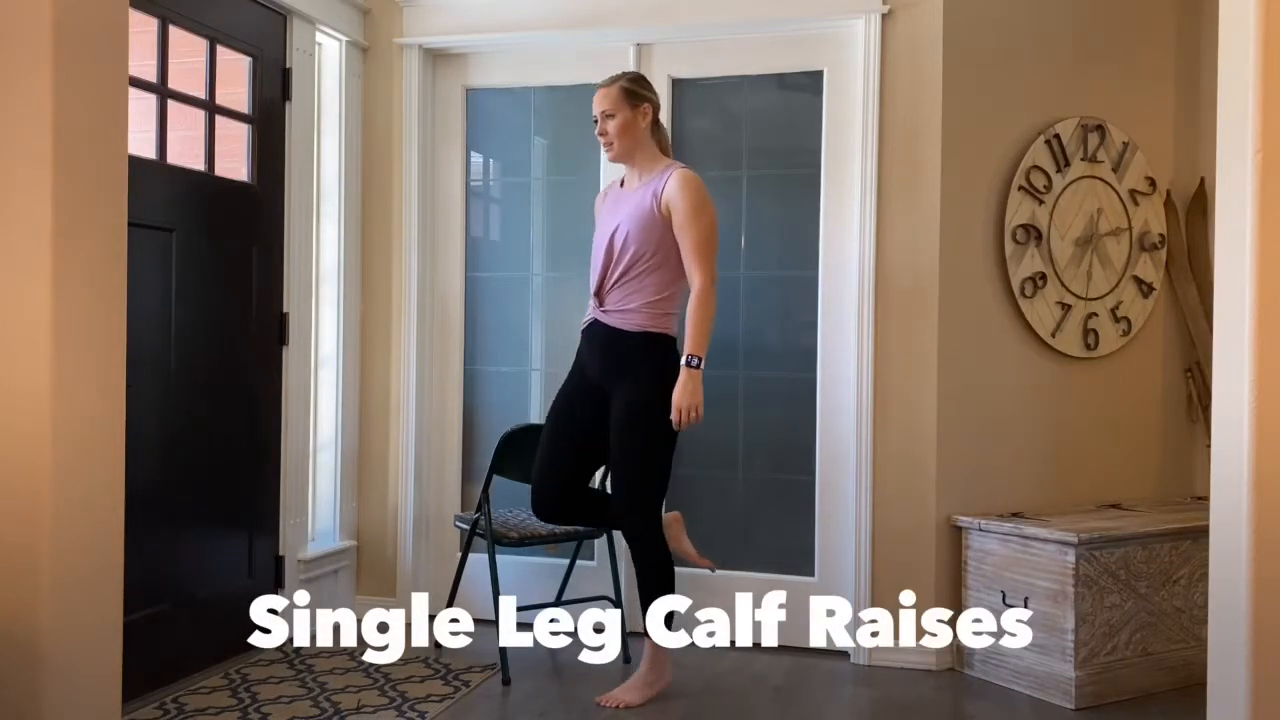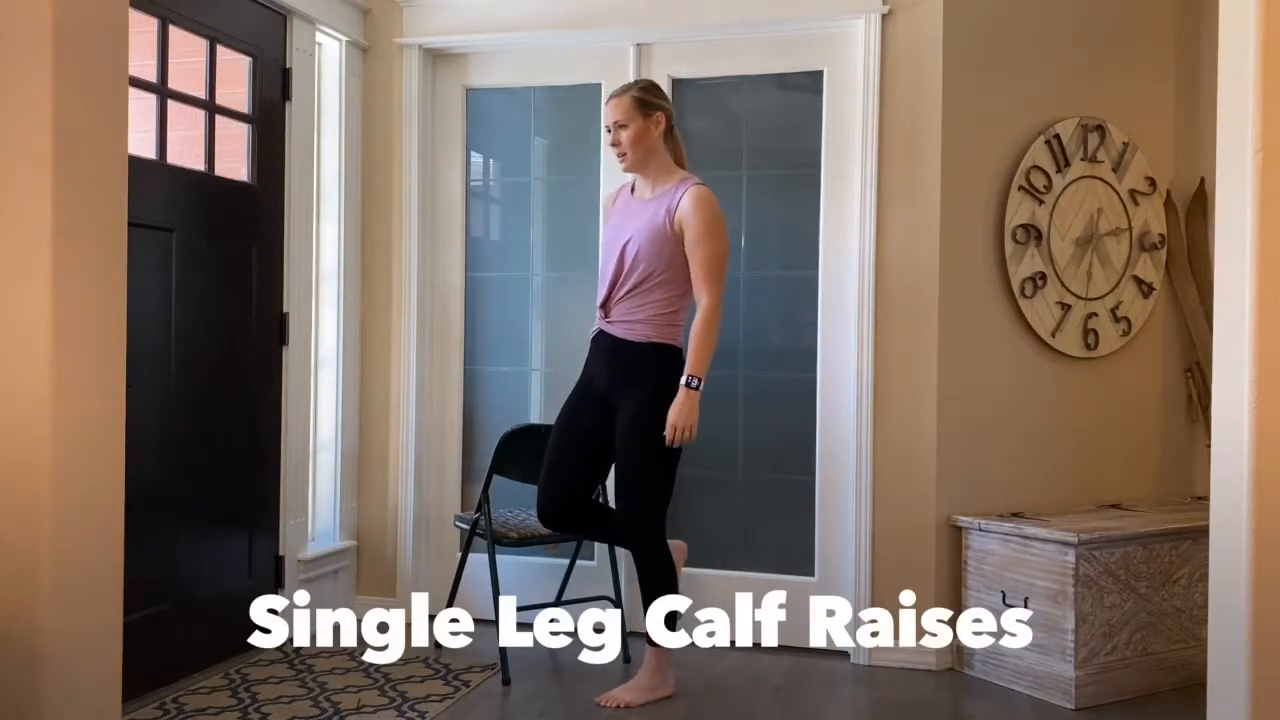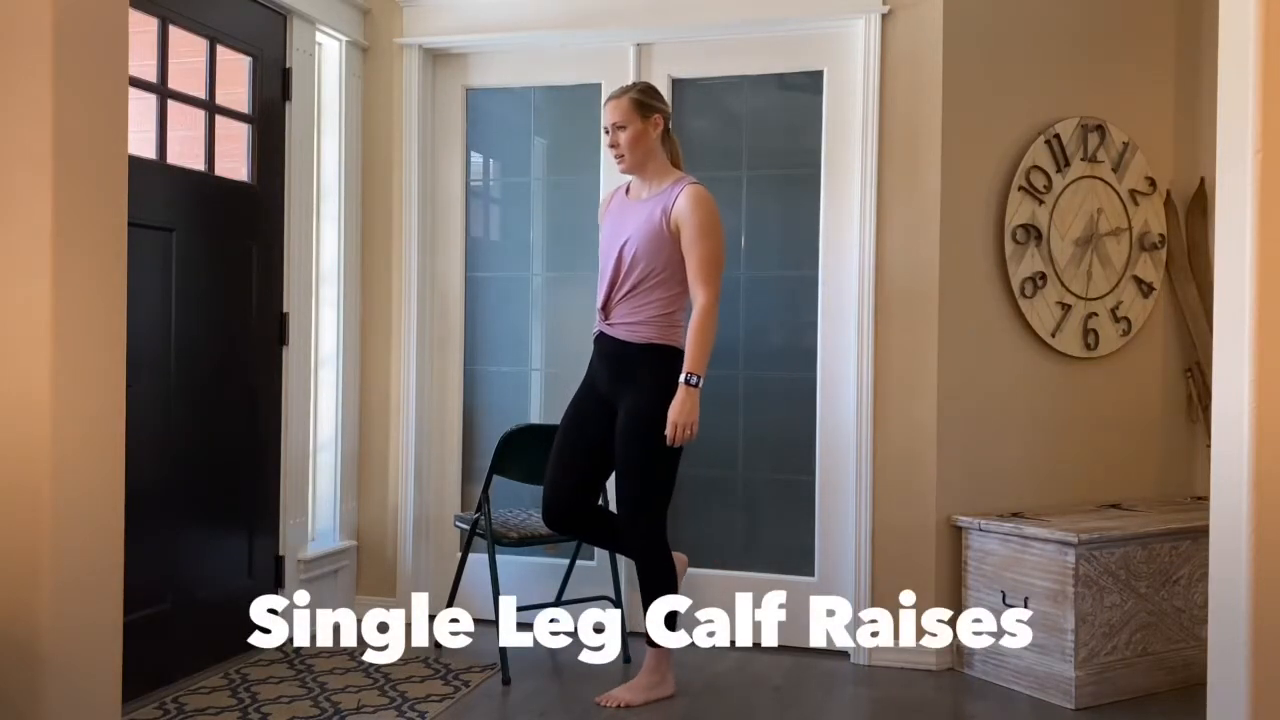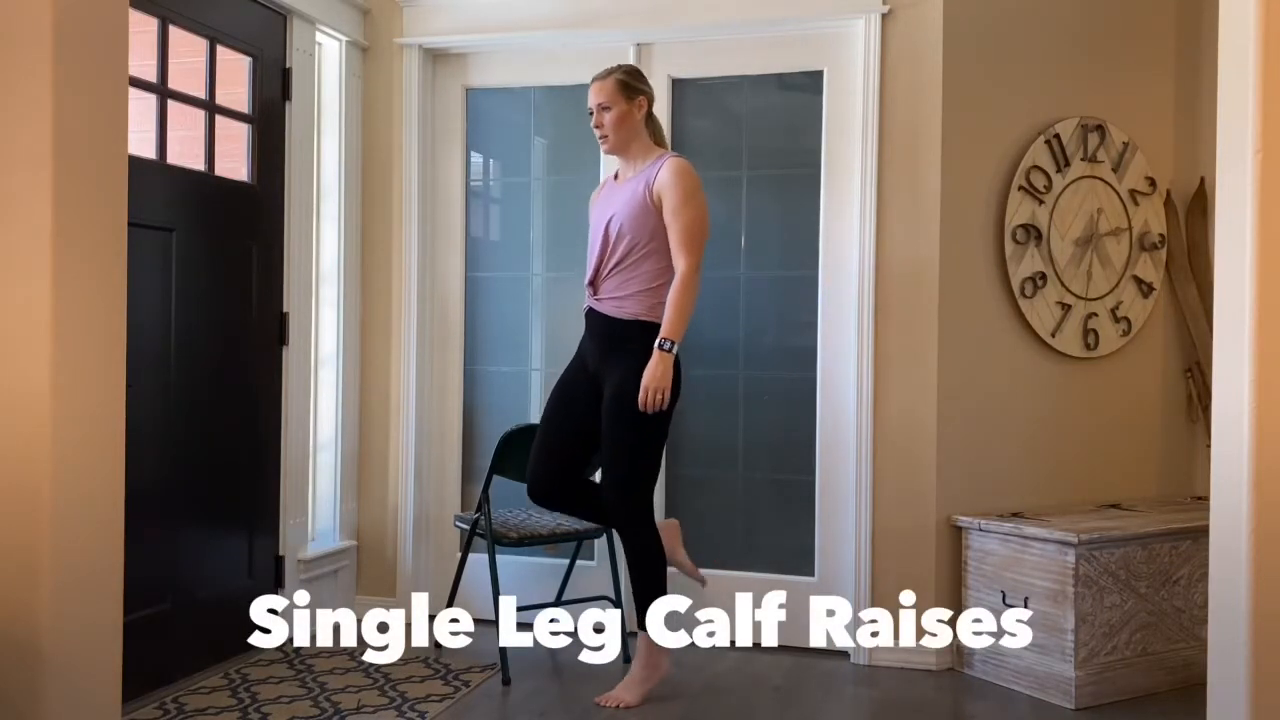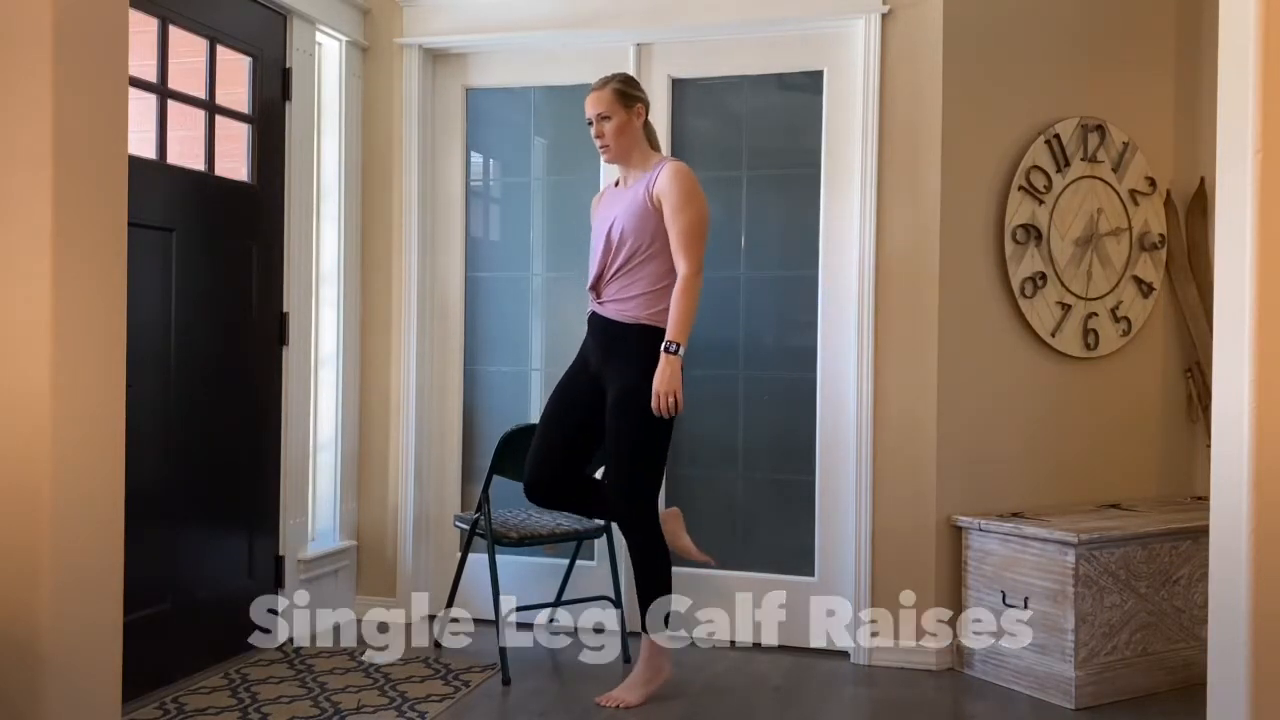
dt=0.5s
person 1, frame 1
left shoulder: (679, 185)
right shoulder: (608, 196)
left elbow: (702, 283)
left wrist: (690, 369)
left hip: (646, 360)
right hip: (593, 355)
left knee: (635, 514)
right knee: (551, 496)
left ankle: (656, 665)
right ankle: (662, 528)
person 1, frame 2
left shoulder: (693, 201)
right shoulder: (616, 200)
left elbow: (708, 305)
left wrist: (689, 390)
left hip: (651, 371)
right hip: (601, 363)
left knee: (639, 520)
right knee: (557, 504)
left ankle: (658, 671)
right ankle: (663, 553)
person 1, frame 3
left shoulder: (689, 200)
right shoulder: (612, 202)
left elbow: (705, 302)
left wrist: (689, 386)
left hip: (654, 372)
right hip: (604, 366)
left knee: (641, 520)
right knee: (562, 506)
left ankle: (658, 671)
right ankle: (664, 563)
person 1, frame 4
left shoulder: (672, 174)
right shoulder: (602, 190)
left elbow: (687, 271)
left wrist: (664, 353)
left hip: (639, 348)
right hip: (593, 346)
left knee: (627, 504)
right knee: (546, 481)
left ankle: (651, 657)
right ankle: (657, 537)
person 1, frame 5
left shoulder: (672, 178)
right shoulder: (604, 198)
left elbow: (688, 273)
left wrist: (671, 355)
left hip: (642, 352)
right hip: (596, 349)
left knee: (630, 506)
right knee: (544, 479)
left ankle: (653, 662)
right ankle: (659, 523)
